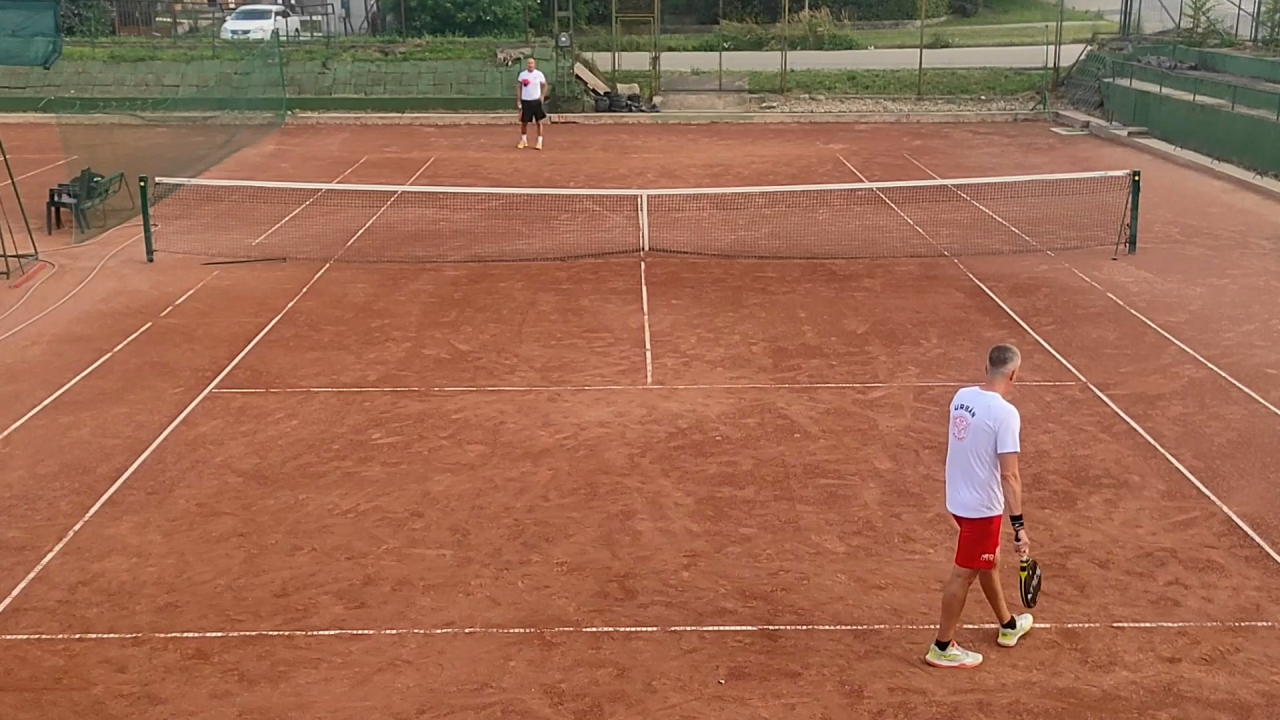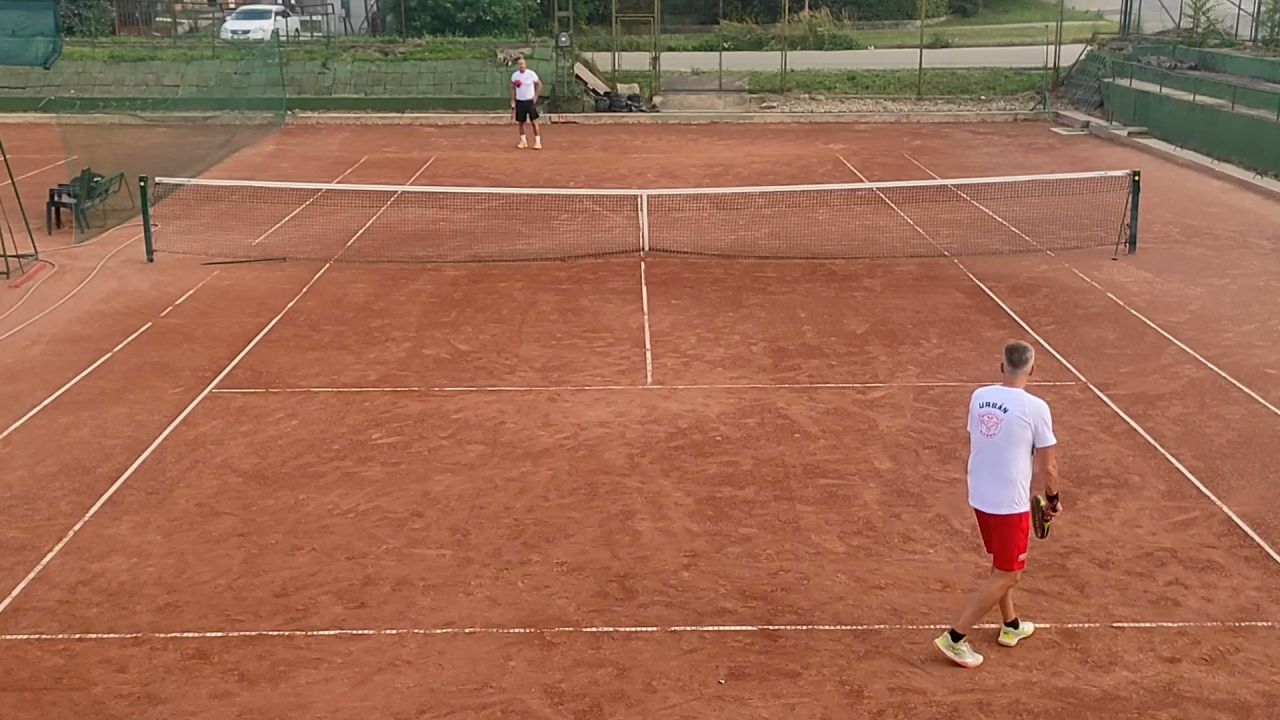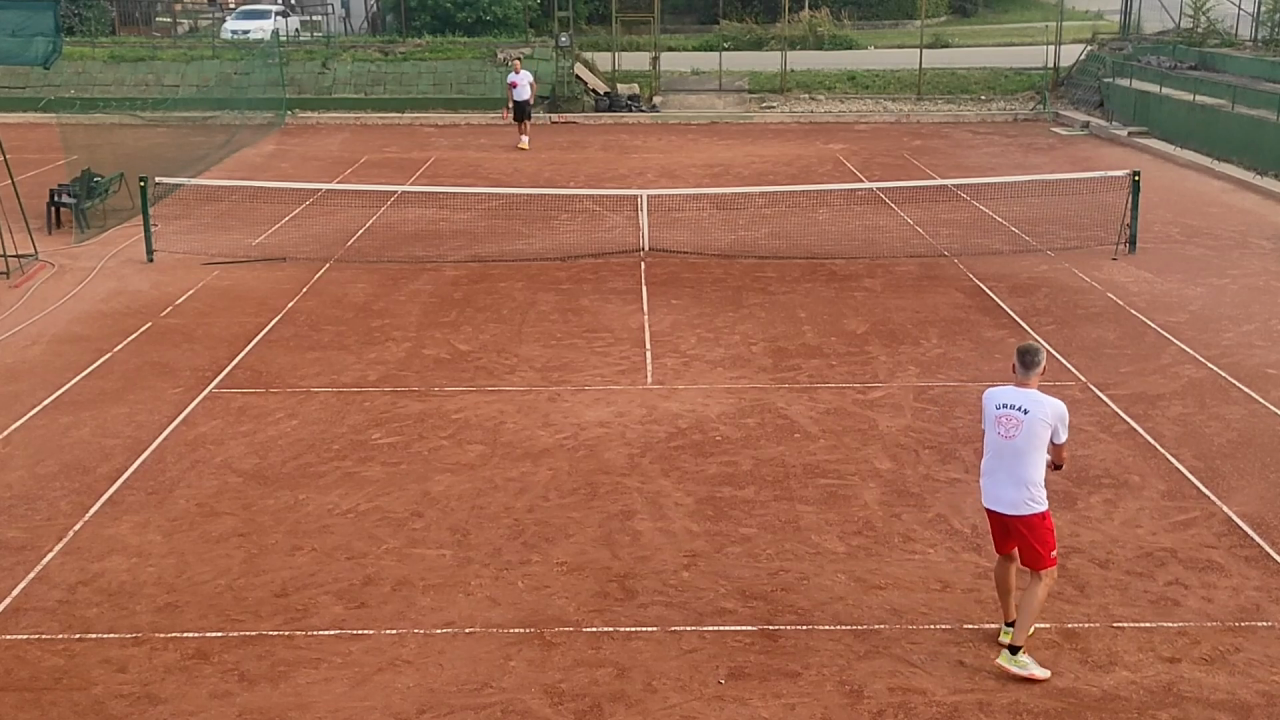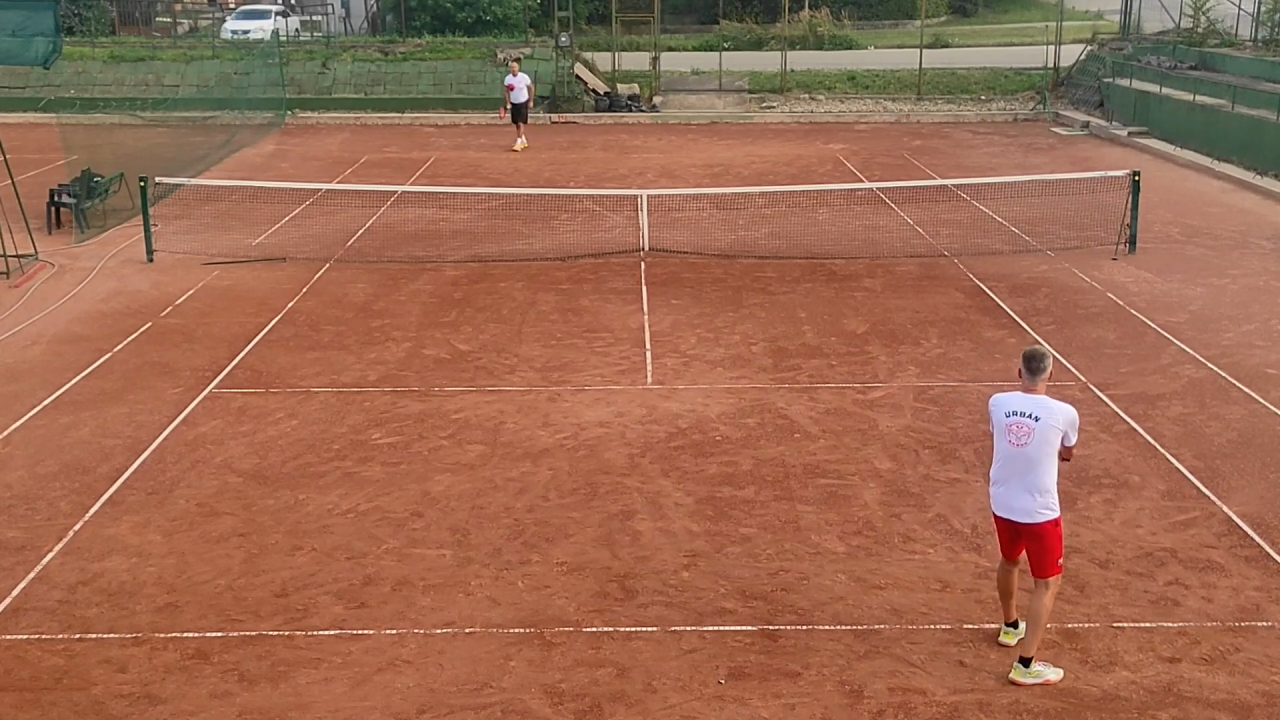
dt=0.3s
person 1, frame 1
left shoulder: (962, 396)
right shoulder: (1005, 412)
right elbow: (1009, 475)
right wrist: (1018, 525)
left hip: (960, 497)
right hip: (982, 506)
left knee: (989, 559)
right knee: (965, 573)
left ankle: (1008, 625)
right ankle: (943, 647)
person 1, frame 2
left shoulder: (979, 397)
right shoulder: (1036, 408)
right elbow: (1047, 467)
right wrist: (1053, 499)
left hip: (979, 496)
right hip: (1009, 503)
left knee: (1003, 561)
right knee: (1006, 576)
left ankle: (1011, 625)
right ankle: (954, 636)
person 1, frame 3
left shoulder: (991, 397)
right shoulder: (1053, 408)
right elbow: (1060, 455)
left hip: (992, 497)
right hip: (1028, 504)
left knee: (1007, 557)
right knee: (1044, 575)
left ankle: (1011, 625)
right ankle: (1014, 651)
person 1, frame 4
left shoulder: (997, 403)
right shoulder: (1064, 413)
left hip: (1002, 505)
right hip: (1041, 512)
left knee: (1009, 562)
right knee: (1046, 585)
left ankle: (1011, 626)
right ankle: (1025, 665)
